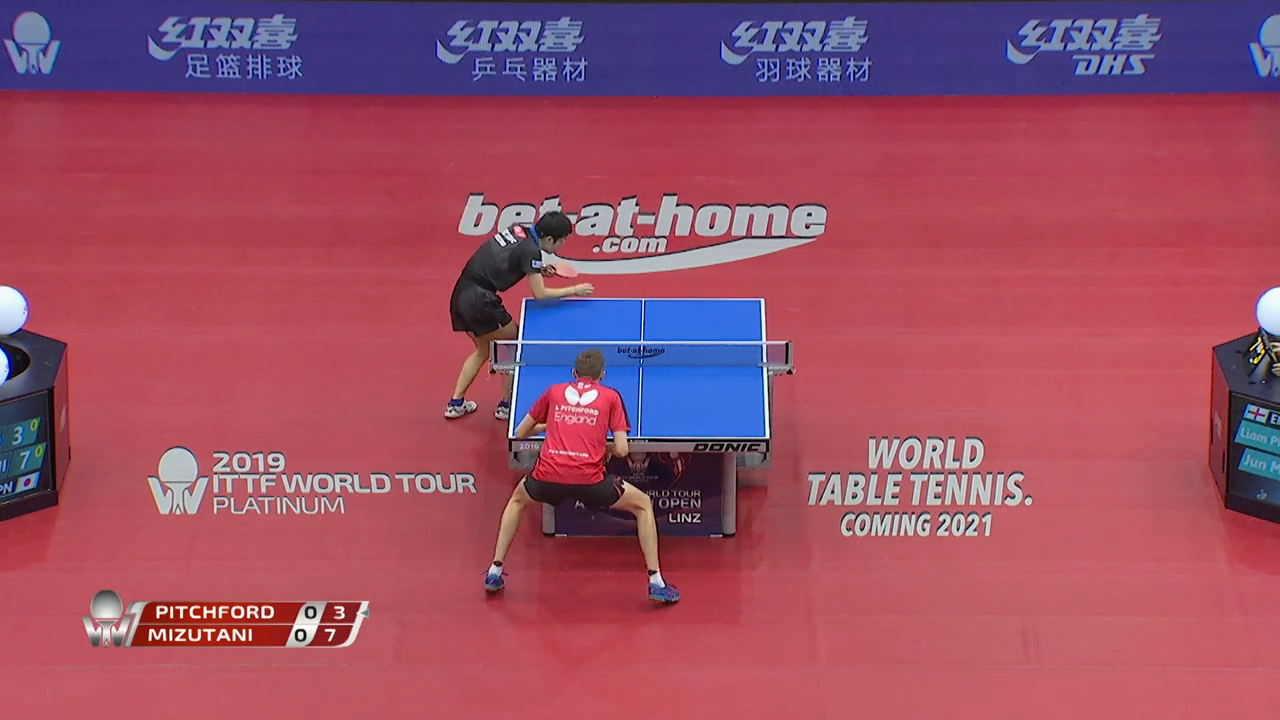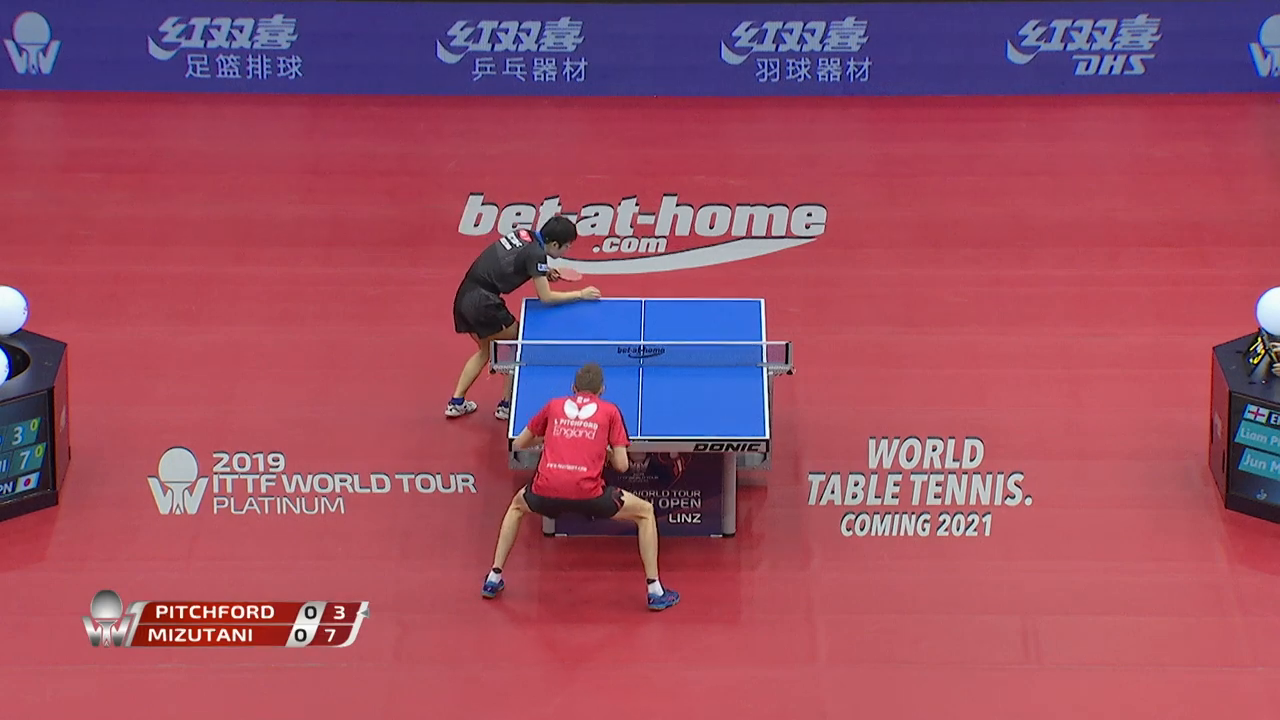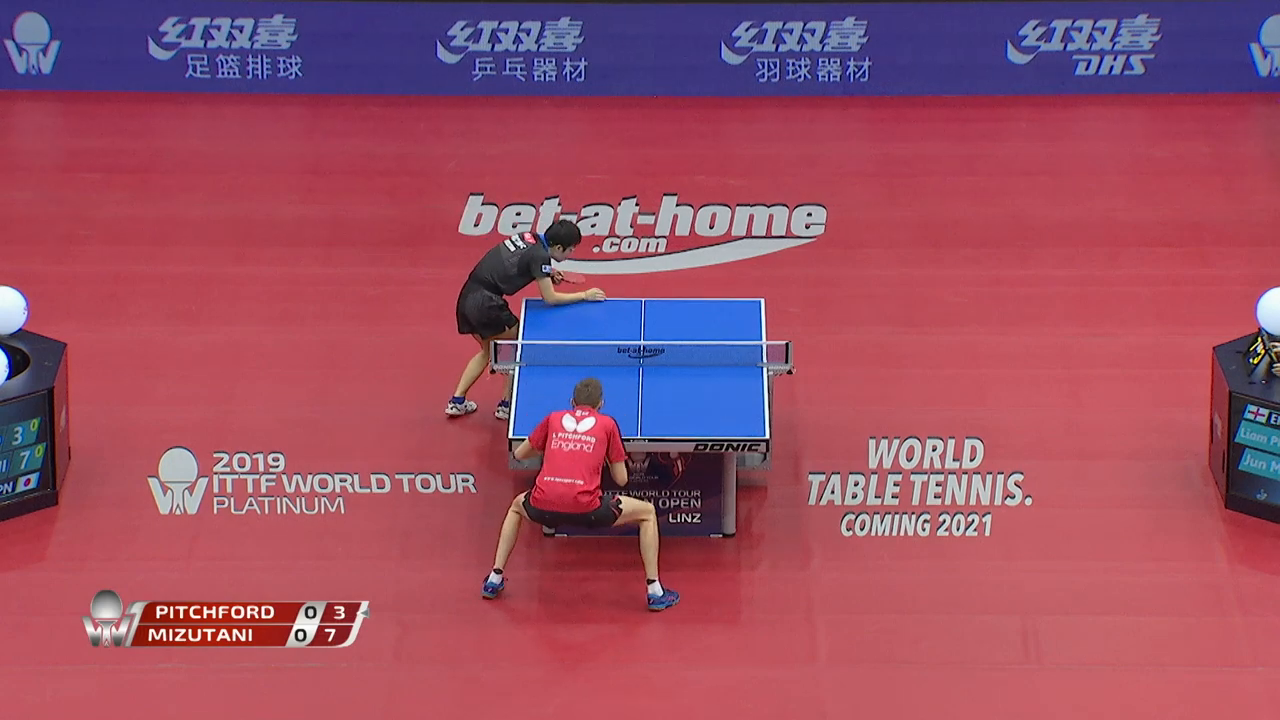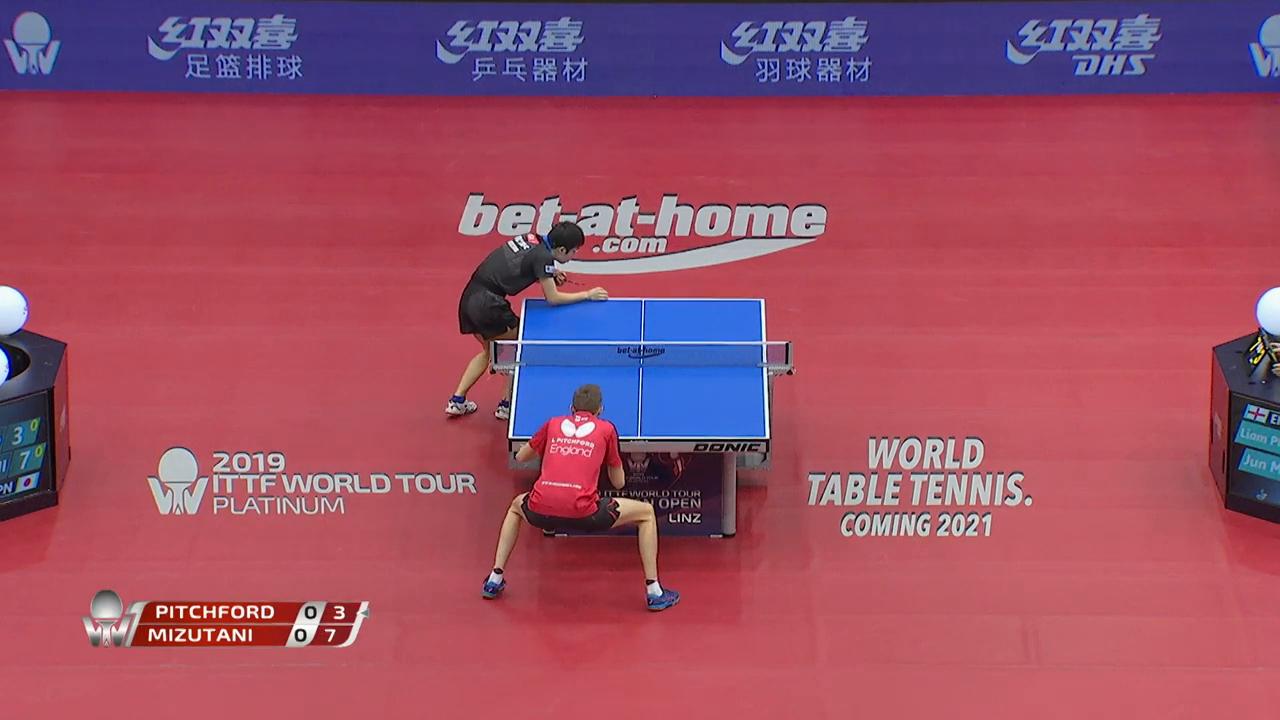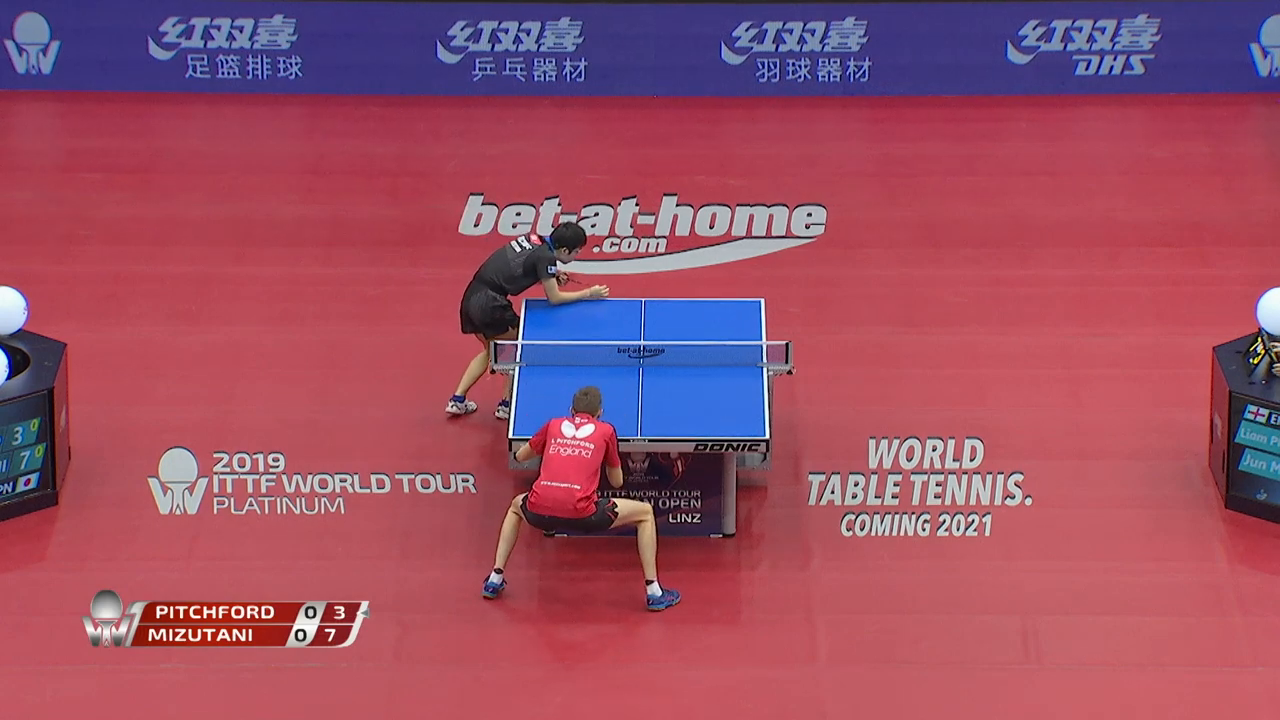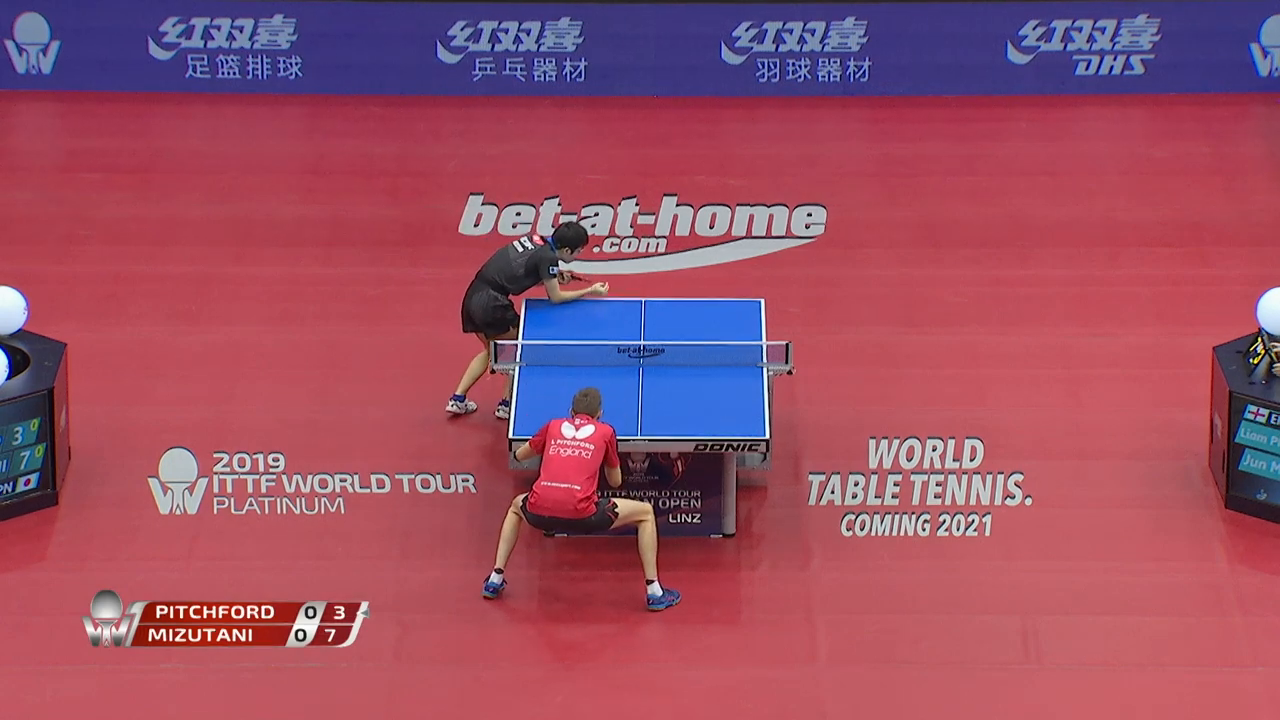
dt=0.1s
person 1, frame 1
left shoulder: (554, 391)
right shoulder: (610, 396)
left elbow: (520, 433)
right elbow: (622, 450)
left hip: (547, 477)
right hip: (588, 479)
left knee: (517, 498)
right knee: (643, 505)
left ankle: (495, 571)
right ankle: (656, 582)
person 1, frame 2
left shoulder: (554, 405)
right shoulder: (610, 410)
left elbow: (518, 445)
right elbow: (622, 466)
left hip: (546, 491)
right hip: (587, 493)
left knee: (517, 505)
right knee: (645, 513)
left ankle: (494, 578)
right ankle: (655, 591)
person 1, frame 3
left shoulder: (553, 418)
right shoulder: (608, 424)
left elbow: (519, 455)
right elbow: (622, 480)
left hip: (543, 504)
right hip: (585, 506)
left knee: (517, 506)
right knee: (647, 513)
left ankle: (494, 579)
right ankle: (654, 591)
person 1, frame 4
left shoulder: (553, 424)
right shoulder: (606, 429)
left elbow: (520, 457)
right elbow: (619, 483)
left hip: (542, 508)
right hip: (582, 511)
left knee: (516, 506)
right knee: (646, 513)
left ankle: (495, 579)
right ankle: (654, 591)
person 1, frame 5
left shoulder: (553, 425)
right shoulder: (606, 431)
left elbow: (520, 456)
right elbow: (617, 482)
left hip: (540, 509)
right hip: (581, 512)
left knee: (516, 506)
right knee: (645, 514)
left ankle: (495, 579)
right ankle: (653, 592)
person 1, frame 6
left shoulder: (553, 426)
right shoulder: (606, 431)
left elbow: (520, 455)
right elbow: (615, 482)
left hip: (540, 510)
right hip: (581, 512)
left knee: (517, 505)
right knee: (646, 513)
left ankle: (495, 579)
right ankle: (654, 592)
person 2, frame 1
left shoulder: (518, 230)
right shoulder: (531, 250)
right elbow: (540, 294)
left wrist: (539, 270)
right wrist: (574, 290)
left hip: (462, 294)
right hip: (479, 300)
left knee: (484, 350)
left ankle: (456, 403)
right ankle: (506, 405)
person 2, frame 2
left shoulder: (523, 234)
right shoulder: (536, 254)
right elbow: (546, 297)
left wrist: (543, 273)
right wrist: (580, 294)
left hip: (465, 296)
right hip: (483, 302)
left knee: (486, 350)
left ankle: (456, 402)
right ankle: (507, 405)
person 2, frame 3
left shoulder: (527, 237)
right shoulder: (539, 255)
right elbow: (550, 298)
left wrist: (547, 275)
right wrist: (584, 295)
left hip: (467, 297)
right hip: (486, 303)
left knee: (489, 351)
left ankle: (457, 401)
right ankle: (506, 405)
person 2, frame 4
left shoulder: (530, 239)
right shoulder: (543, 256)
right elbow: (553, 298)
left wrist: (550, 276)
right wrist: (587, 294)
left hip: (470, 298)
right hip: (488, 303)
left knee: (491, 351)
left ankle: (457, 400)
right ankle: (507, 405)
person 2, frame 5
left shoulder: (532, 240)
right shoulder: (545, 257)
right elbow: (554, 298)
left wrist: (552, 277)
right wrist: (589, 293)
left hip: (471, 297)
right hip: (490, 303)
left knee: (492, 351)
left ankle: (458, 400)
right ankle: (507, 404)
person 2, frame 6
left shoulder: (535, 240)
right shoulder: (548, 257)
right elbow: (556, 297)
left wrist: (554, 277)
right wrist: (590, 291)
left hip: (473, 296)
right hip: (491, 303)
left knee: (492, 350)
left ankle: (458, 399)
right ankle: (507, 404)
